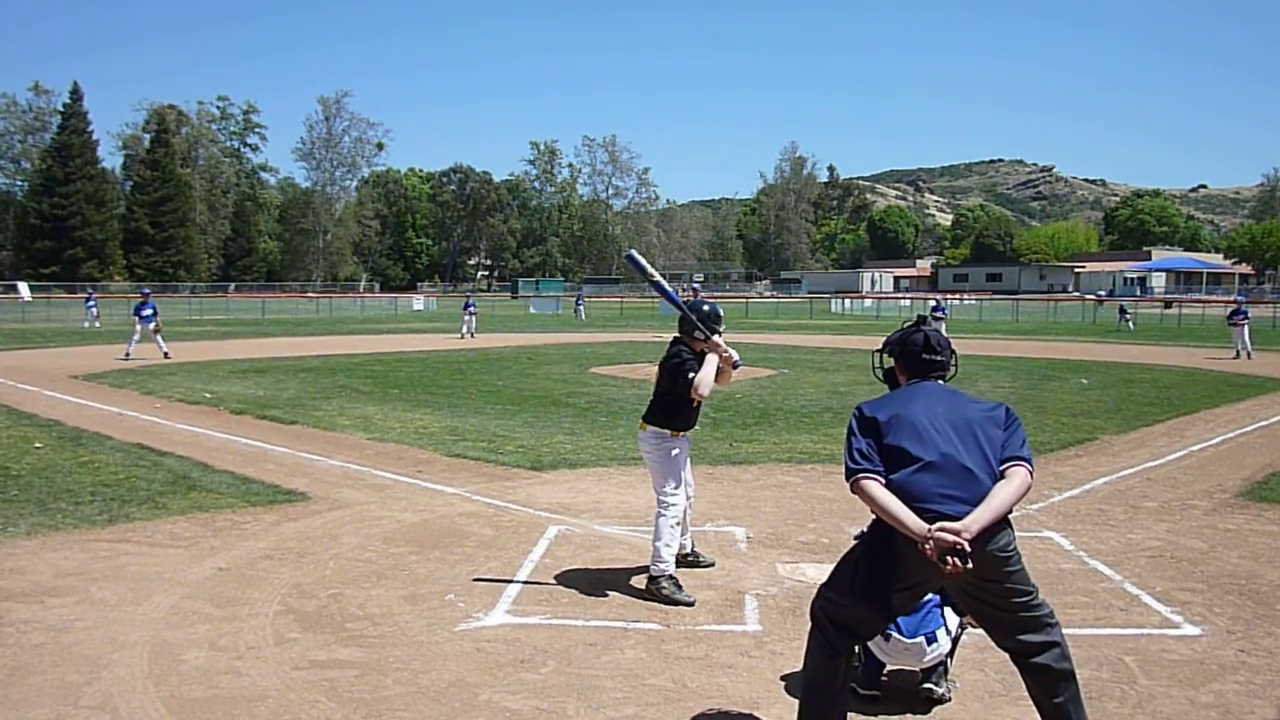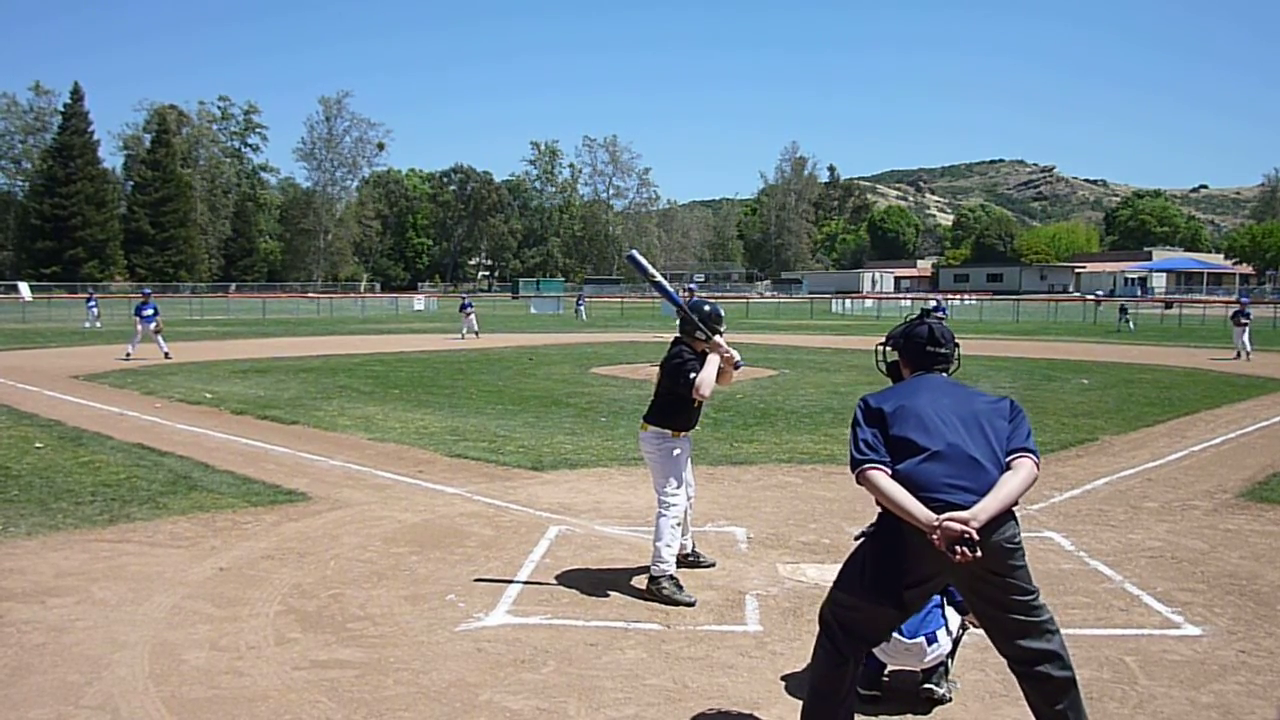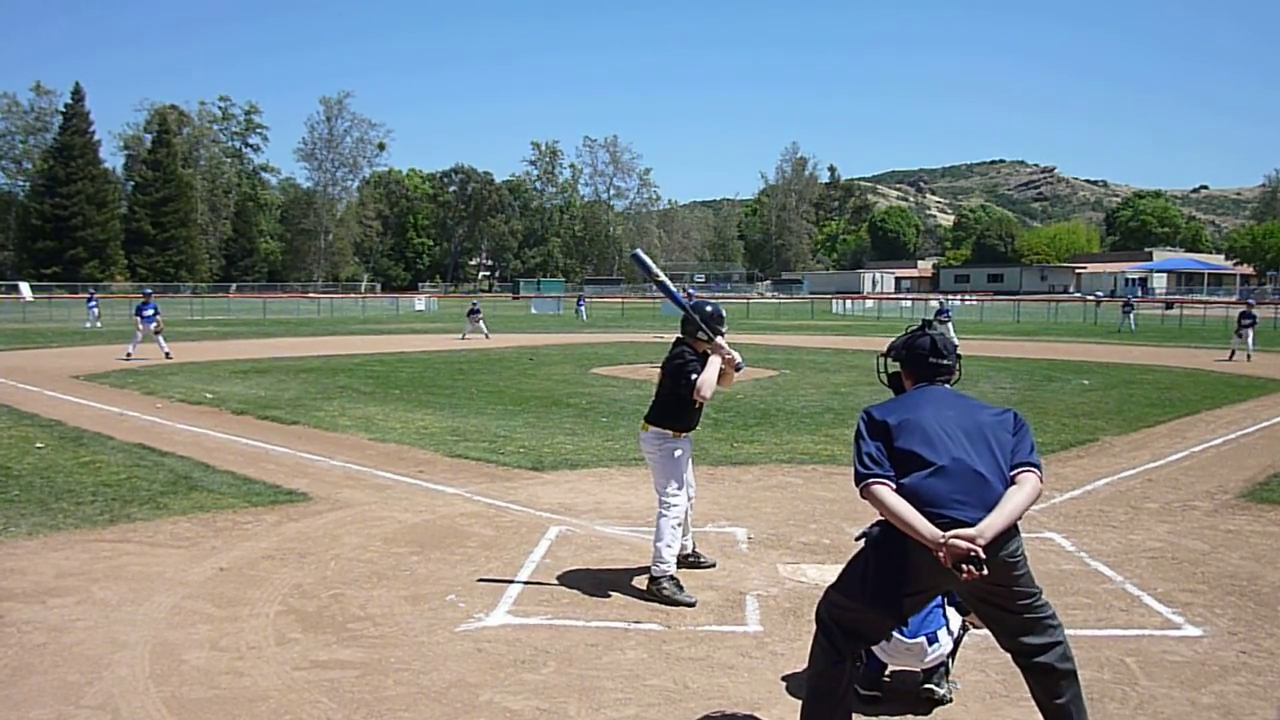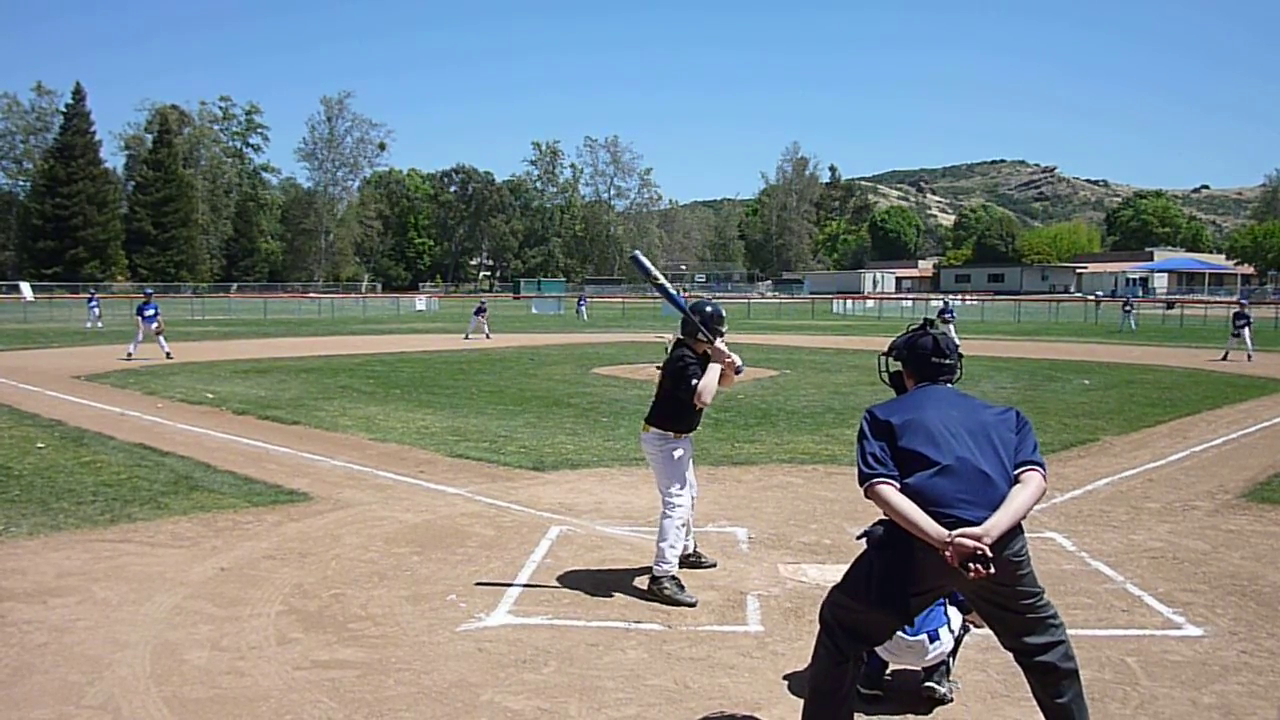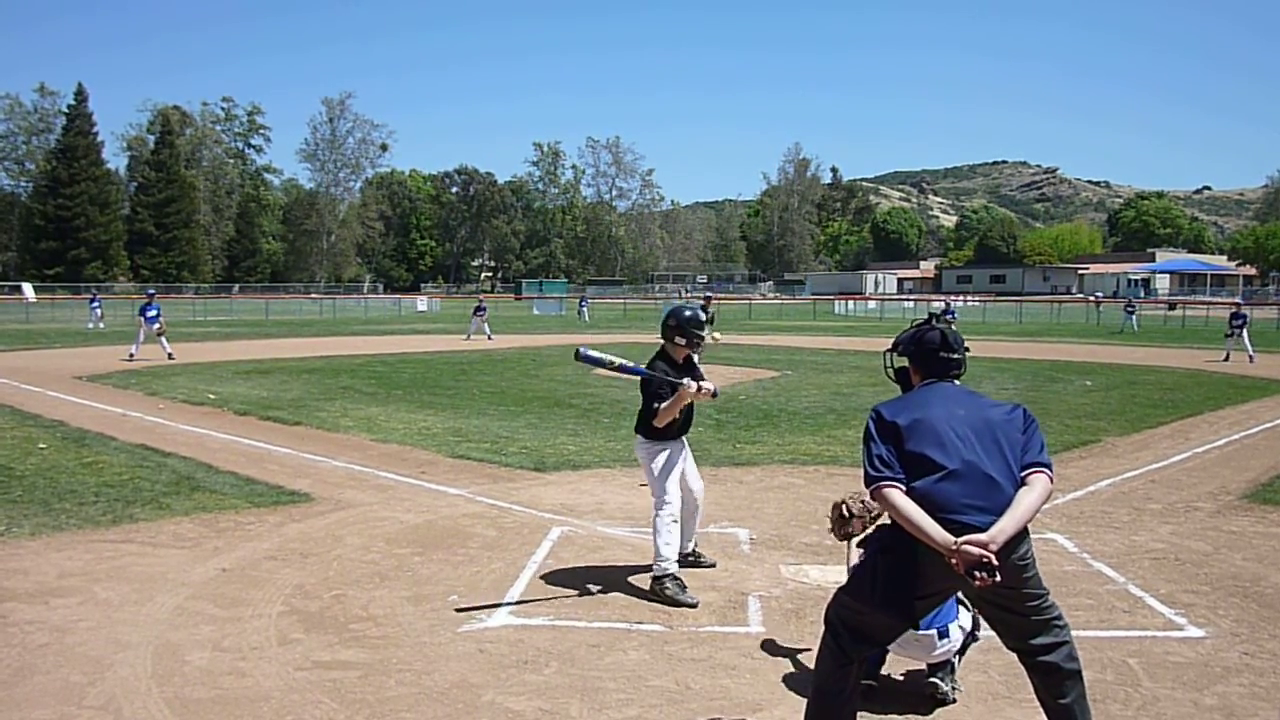
dt=0.4s
person 1, frame 1
left shoulder: (872, 412)
right shoulder: (997, 412)
left elbow: (866, 483)
right elbow: (1018, 476)
left wrist: (923, 534)
right wrist: (967, 529)
left hip: (903, 539)
right hip: (987, 540)
left knee: (833, 621)
right knee: (1038, 637)
person 1, frame 2
left shoulder: (876, 404)
right shoulder: (1002, 406)
left elbow: (873, 474)
right elbow: (1025, 467)
left wrist: (932, 525)
right wrist: (975, 519)
left hip: (909, 531)
right hip: (994, 533)
left knee: (842, 628)
right knee: (1035, 642)
person 1, frame 3
left shoulder: (880, 415)
right shoulder: (1005, 417)
left elbow: (877, 488)
right elbow: (1028, 480)
left wrist: (938, 540)
right wrist: (980, 535)
left hip: (912, 542)
right hip: (995, 543)
left knee: (837, 624)
right knee: (1042, 640)
person 1, frame 4
left shoulder: (883, 415)
right shoulder: (1006, 416)
left elbow: (881, 487)
right elbow: (1032, 479)
left wrist: (944, 540)
right wrist: (986, 534)
left hip: (918, 542)
right hip: (1000, 542)
left knee: (841, 624)
right knee: (1044, 639)
person 1, frame 5
left shoulder: (889, 414)
right shoulder: (1013, 414)
left elbow: (888, 492)
right elbow: (1038, 482)
left wrist: (950, 546)
right wrist: (992, 540)
left hip: (924, 544)
right hip: (1005, 546)
left knee: (846, 627)
right knee: (1048, 641)
person 2, frame 1
left shoulder: (696, 353)
right shoulder: (680, 357)
left elbow: (721, 380)
right elbow: (701, 390)
left wrist: (726, 363)
right wrist: (713, 353)
left hip: (676, 436)
right hip: (662, 438)
left knee: (685, 494)
right knee: (672, 501)
left ankle: (683, 550)
right ankle: (660, 577)
person 2, frame 2
left shoulder: (697, 353)
right shoulder: (681, 357)
left elbow: (722, 380)
right elbow: (702, 391)
left wrist: (728, 364)
right wrist: (714, 354)
left hip: (677, 436)
right hip: (662, 438)
left knee: (686, 494)
right knee: (672, 501)
left ankle: (683, 550)
right ankle: (660, 578)
person 2, frame 3
left shoulder: (697, 353)
right shoulder: (683, 357)
left elbow: (723, 382)
right elbow: (703, 392)
left wrist: (729, 365)
right wrist: (716, 356)
left hip: (678, 437)
right hip: (663, 438)
left knee: (687, 494)
right knee: (673, 501)
left ankle: (684, 550)
right ankle: (661, 577)
person 2, frame 4
left shoulder: (696, 354)
right shoulder: (684, 360)
left elbow: (722, 382)
right elbow: (702, 400)
left wrist: (729, 367)
right wrist: (715, 361)
left hip: (677, 438)
right hip: (664, 440)
left knee: (688, 495)
right knee: (678, 503)
left ankle: (685, 551)
right ankle: (663, 577)
person 2, frame 5
left shoulder: (686, 361)
right shoulder: (658, 371)
left elbow: (701, 387)
right elbow: (658, 419)
left wrist: (705, 388)
right wrist: (680, 398)
left hip: (677, 441)
right hip: (655, 445)
left knee: (693, 493)
right knee: (668, 503)
left ankle: (685, 551)
right ankle: (665, 577)
